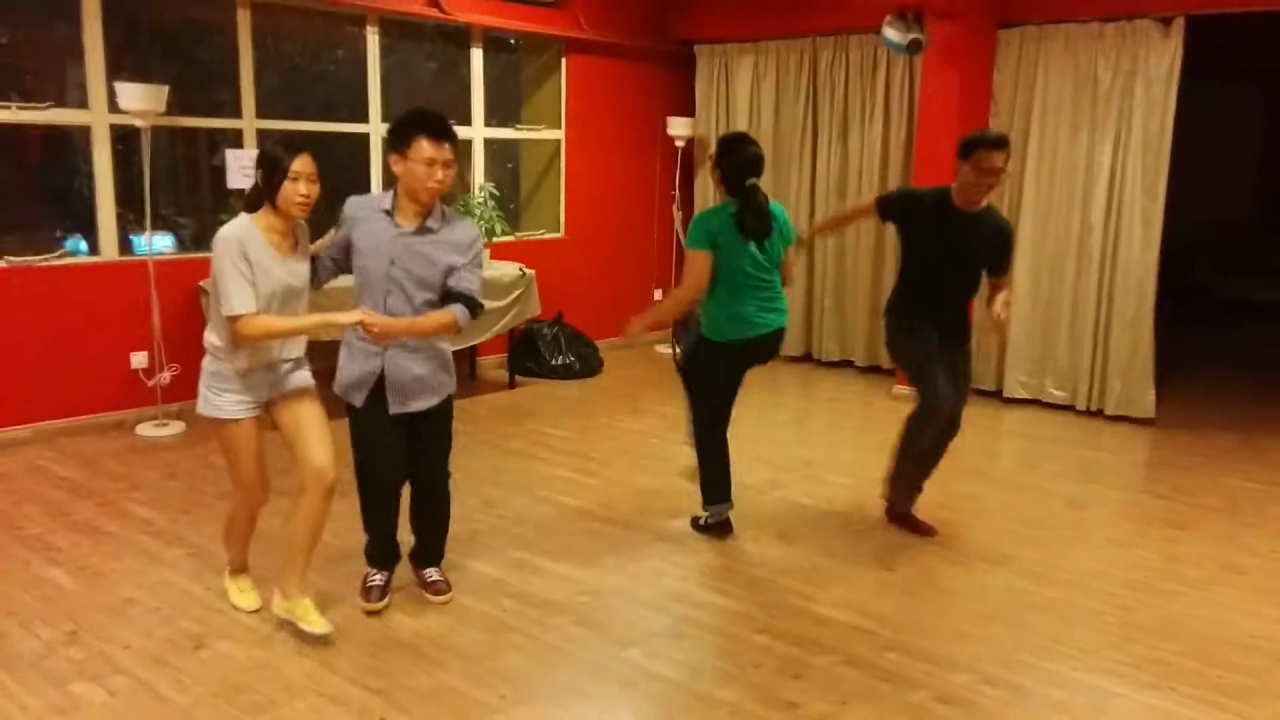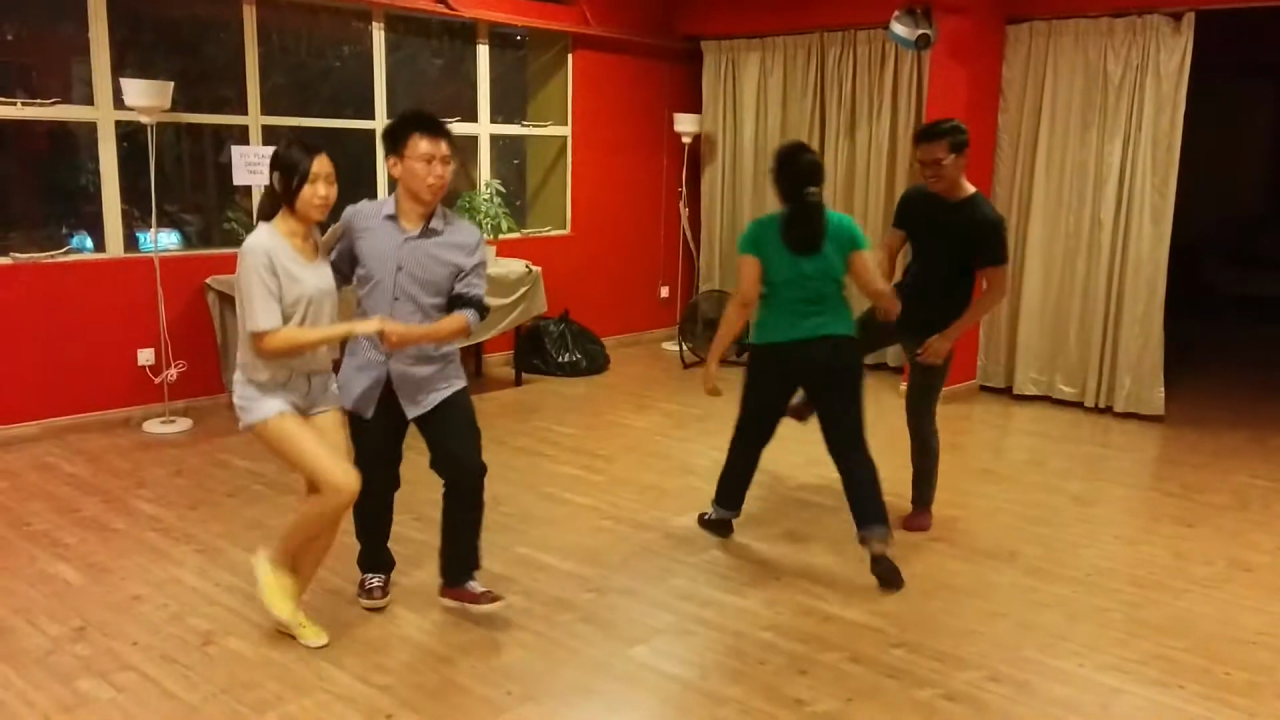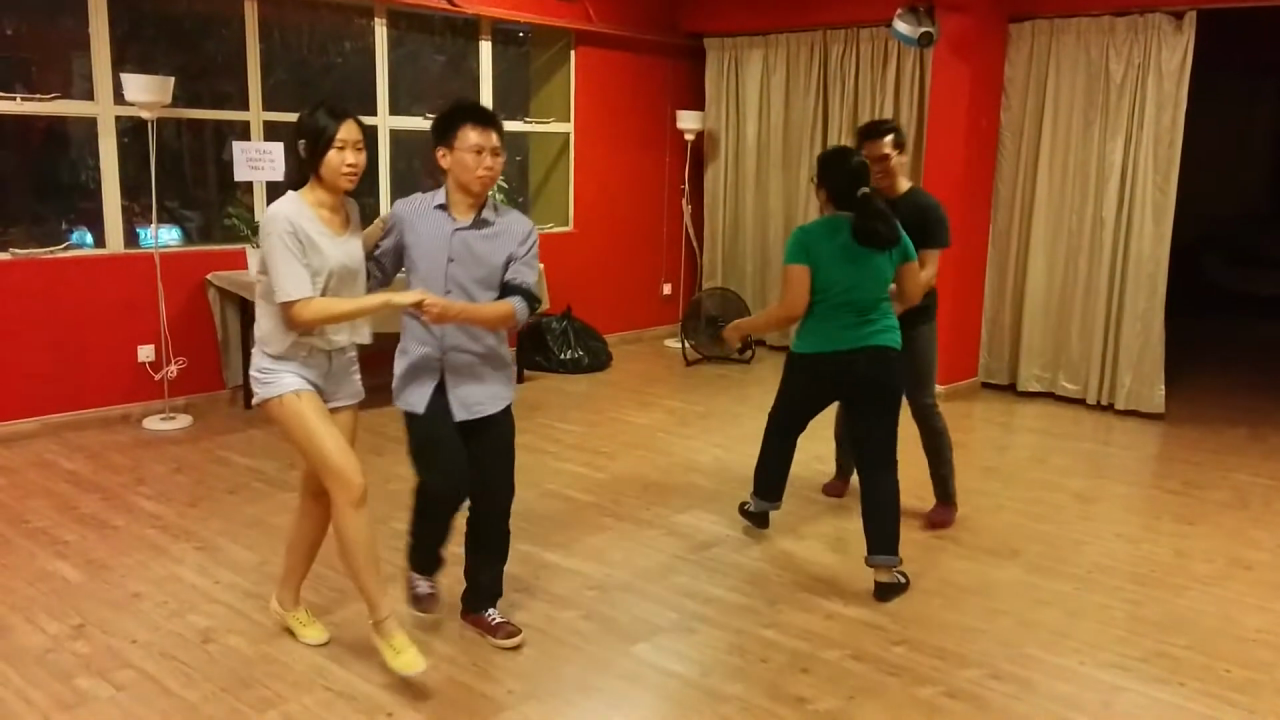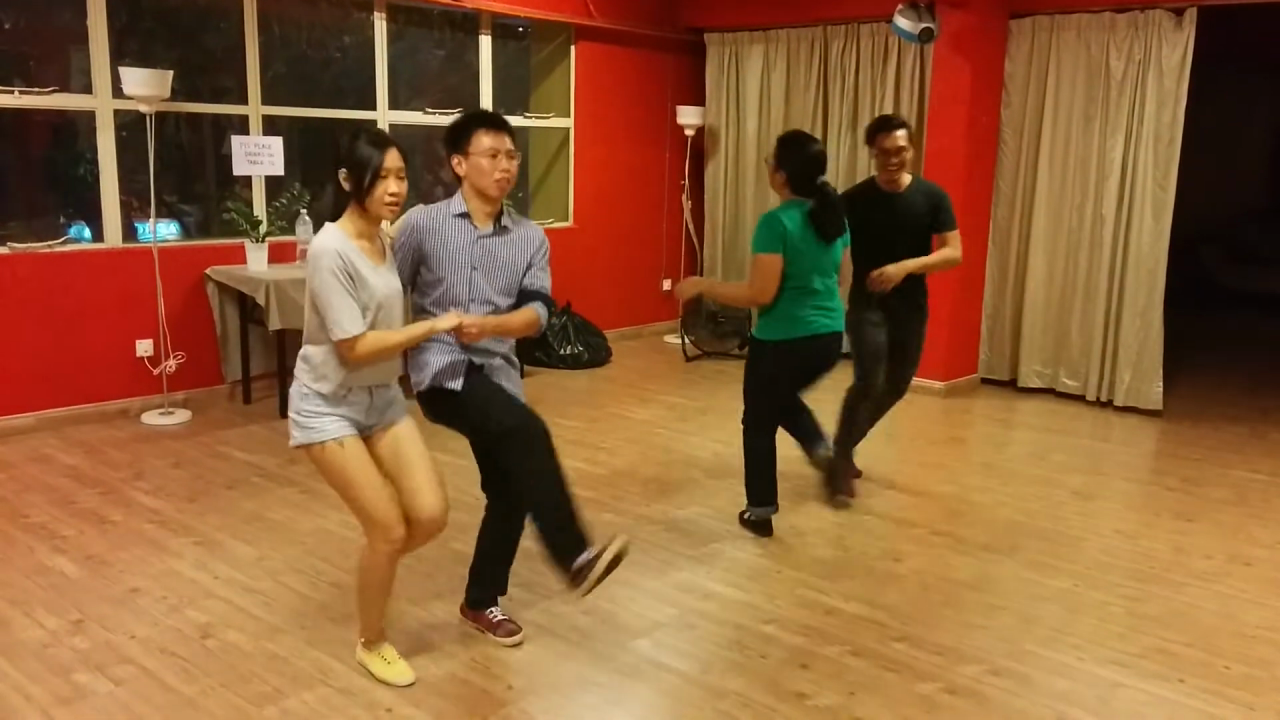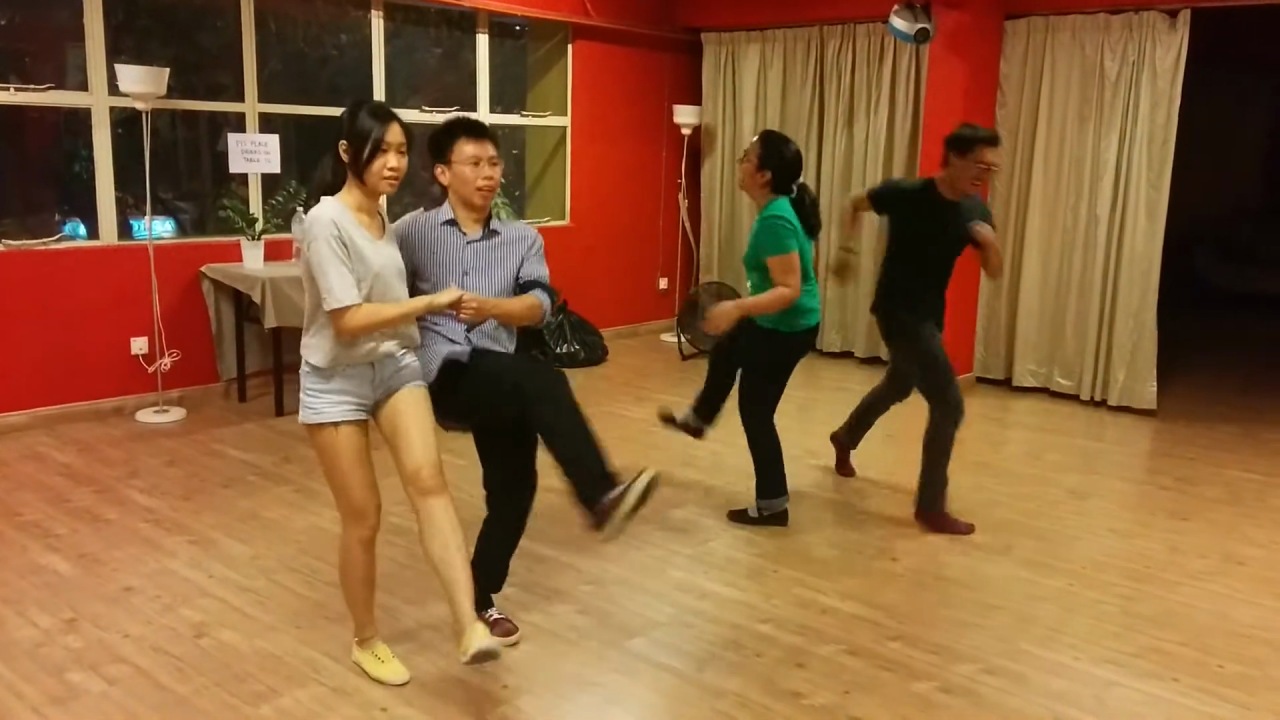
dt=0.4s
person 1, frame 1
left shoulder: (300, 232)
right shoulder: (234, 238)
right elbow: (244, 326)
right wrist: (330, 319)
left hip: (290, 369)
right hip: (235, 376)
left knee: (322, 475)
right knee: (253, 492)
left ankle: (291, 593)
right ankle: (236, 569)
person 1, frame 2
left shoulder: (316, 241)
right shoulder: (260, 249)
right elbow: (268, 341)
right wrist: (351, 329)
left hip: (319, 383)
right hip: (267, 391)
left knee: (330, 497)
right knee: (344, 485)
left ankle: (287, 604)
right ankle: (276, 561)
person 1, frame 3
left shoulder: (350, 212)
right shoulder: (285, 217)
right elbow: (302, 311)
right wrist: (389, 300)
left hip: (341, 364)
right hip: (286, 366)
left knee: (321, 491)
right knee: (350, 485)
left ankle: (287, 600)
right ankle: (385, 624)
person 1, frame 4
left shoulder: (382, 241)
right shoulder: (329, 250)
right elbow: (354, 347)
right wrist: (432, 326)
left hip: (382, 395)
right hip: (326, 404)
left knee: (431, 513)
right knee: (387, 527)
left ankle: (374, 570)
right ankle: (372, 642)
person 1, frame 5
left shoulder: (384, 218)
right shoulder: (326, 222)
right elbow: (347, 320)
right wrist: (430, 302)
left hip: (396, 365)
right hip: (334, 380)
left knee: (426, 478)
right knee: (362, 518)
left ankle: (468, 625)
right ankle: (365, 639)
person 2, frame 1
left shoulder: (463, 237)
right shoulder: (357, 214)
left elbow: (462, 312)
right elbow: (326, 267)
left wrist: (400, 326)
left hip: (425, 376)
right hip: (365, 370)
left knee: (430, 476)
right knee: (380, 473)
left ankle: (427, 559)
right ankle: (381, 562)
person 2, frame 2
left shoulder: (466, 239)
right shoulder: (358, 220)
left elbow: (471, 313)
right elbow: (333, 276)
left wrist: (416, 335)
left hip: (436, 375)
right hip: (370, 377)
left knee: (466, 469)
right knee: (375, 482)
left ankle: (459, 577)
right ankle: (375, 566)
person 2, frame 3
left shoulder: (518, 230)
right shoulder: (407, 215)
left elbow: (520, 308)
right elbow: (374, 274)
left wrist: (458, 312)
left hip: (486, 380)
right hip: (423, 376)
left knee: (495, 495)
right knee: (444, 484)
left ankle: (482, 602)
right ankle: (422, 565)
person 2, frame 4
left shoulder: (531, 238)
right shoulder: (421, 224)
left elbow: (537, 313)
left wrist: (490, 324)
left hip: (497, 371)
right hip: (441, 371)
left knee: (509, 488)
right knee: (525, 431)
left ankle: (482, 600)
right ankle: (575, 555)
person 2, frame 5
left shoulder: (522, 238)
right shoulder: (411, 233)
left elbow: (539, 305)
left wrist: (493, 307)
left hip: (502, 380)
right hip: (447, 370)
left knee: (513, 490)
right knee: (544, 381)
left ankle: (479, 599)
right ankle: (603, 495)
person 3, frame 1
left shoulder: (708, 222)
right shoulder: (777, 215)
left elbow: (691, 291)
right elbow: (785, 275)
left wrist: (646, 320)
left hip: (728, 338)
right hip: (772, 332)
left knee: (710, 423)
right knee: (693, 365)
left ankle: (717, 513)
person 3, frame 2
left shoulder: (761, 231)
right shoulder: (843, 227)
left elbow: (743, 299)
right elbow: (875, 288)
left wrist: (713, 358)
right wrist: (892, 307)
left hip: (776, 351)
right hip: (834, 348)
left knee: (750, 435)
right knee: (849, 446)
left ankle: (723, 513)
right ankle: (878, 544)
person 3, frame 3
left shoulder: (807, 237)
right shoulder: (890, 231)
left elbow: (791, 309)
right elbow: (913, 294)
left wrist: (741, 327)
left hip: (816, 359)
right hip: (879, 358)
left knee: (782, 428)
right knee: (878, 463)
left ankle: (761, 504)
right ankle: (885, 569)
person 3, frame 4
left shoulder: (775, 223)
right shoulder: (834, 216)
left elbow: (761, 294)
left wrist: (701, 285)
left hip: (782, 342)
right hip: (828, 336)
left knee: (759, 422)
right knee: (785, 397)
left ankle: (761, 511)
right ankle: (821, 451)
person 3, frame 5
left shoulder: (774, 221)
right shoulder: (785, 209)
left elbow: (789, 289)
left wrist: (738, 307)
left hip: (785, 328)
right hip: (774, 323)
left knee: (755, 409)
right knee: (725, 353)
left ankle: (772, 505)
right ankle: (697, 419)
person 4, frame 1
left shoulder: (997, 229)
right shoulder: (916, 203)
left elbow: (999, 283)
right elbow: (856, 212)
left wrist: (999, 304)
left hip: (951, 329)
right hip: (907, 322)
left knee: (947, 421)
right knee: (937, 400)
left ankle: (901, 503)
right ankle: (897, 481)
person 4, frame 2
left shoulder: (986, 220)
right shoulder: (913, 200)
left elbow: (995, 288)
right elbow: (889, 251)
left wrist: (950, 336)
left hip: (939, 325)
right hip: (902, 304)
left knee: (920, 414)
left ankle: (922, 505)
right ankle: (810, 403)
person 4, frame 3
left shoulder: (926, 207)
left elbow: (928, 275)
left hip: (914, 316)
left knee: (922, 403)
left ankle: (946, 498)
right ankle: (842, 471)
person 4, frame 4
left shoulder: (932, 197)
right shoulder: (854, 200)
left elbow: (954, 253)
left wrist: (906, 266)
left hip: (910, 307)
right hip: (866, 304)
left knee: (894, 388)
right knee: (869, 384)
left ankle: (844, 448)
right ankle: (839, 464)
person 4, frame 5
left shoulder: (975, 210)
right shoulder: (905, 194)
left elbow: (995, 270)
right elbow: (856, 204)
left wrist: (990, 242)
right wrist: (844, 250)
left hip: (929, 313)
right hip: (900, 313)
left knee: (897, 387)
right knee: (948, 405)
left ankle: (844, 438)
right ankle: (931, 508)
